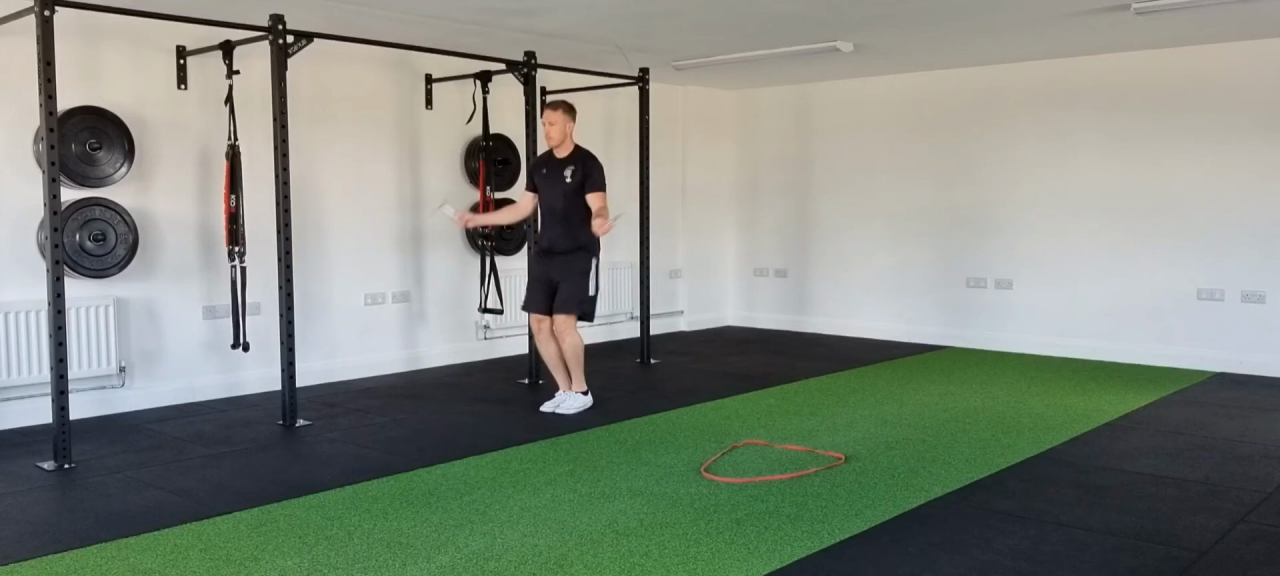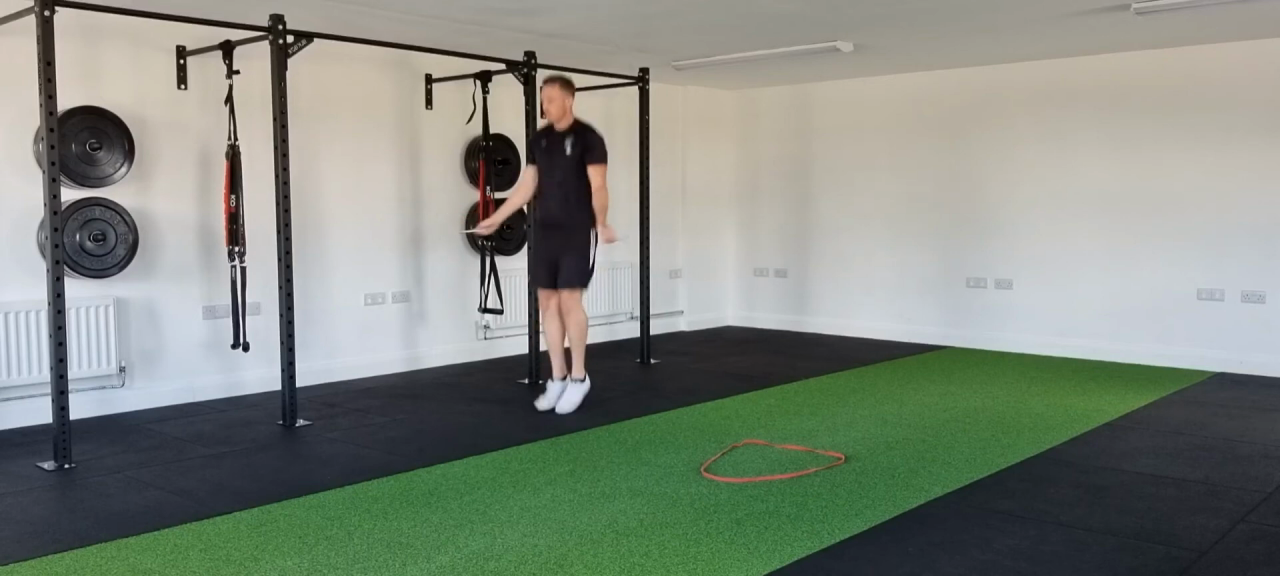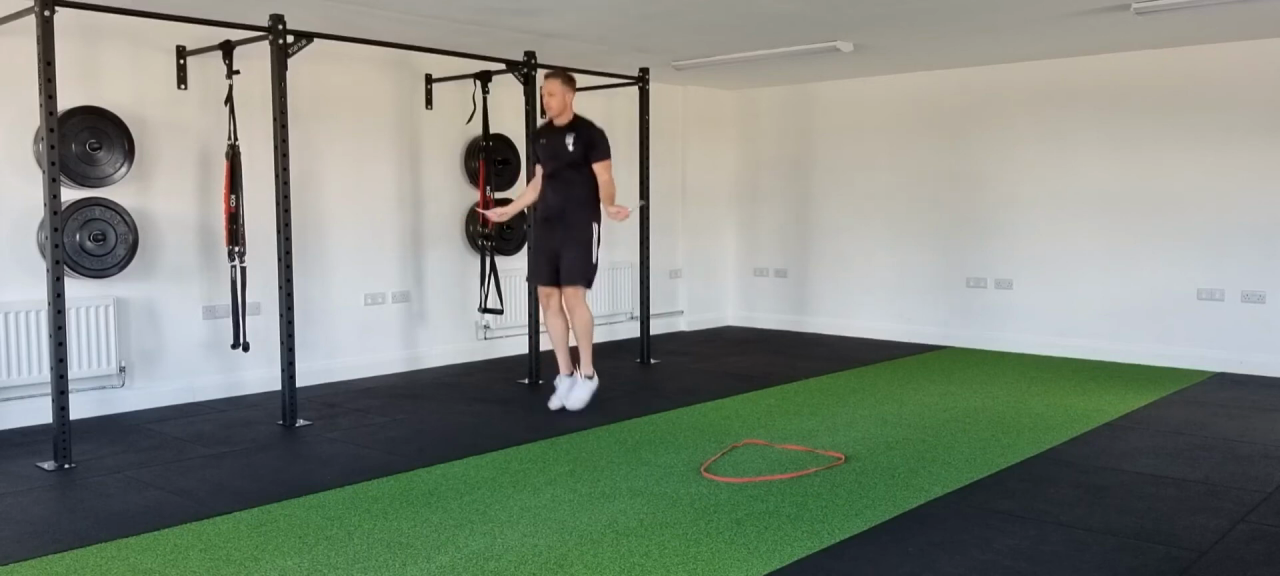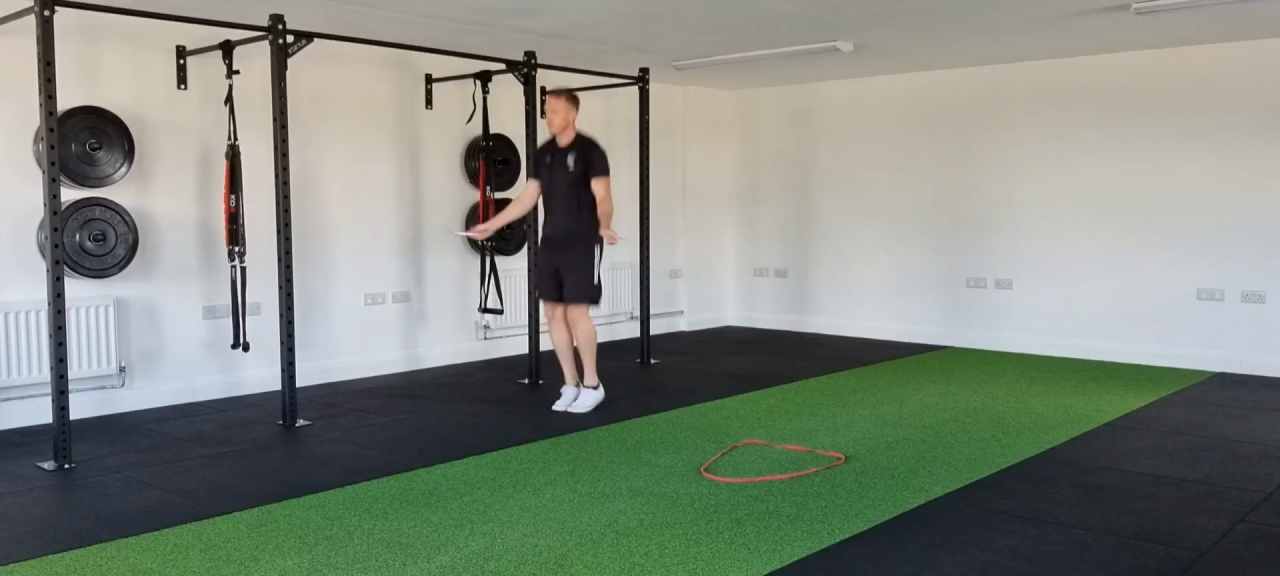
dt=0.2s
person 1, frame 1
left shoulder: (588, 164)
right shoulder: (540, 164)
left elbow: (599, 208)
right elbow: (524, 208)
left wrist: (600, 222)
right wrist: (479, 219)
left hip: (578, 257)
right hip: (544, 257)
left knee: (564, 324)
right knee: (540, 325)
left ankle: (581, 392)
right ankle: (565, 389)
person 1, frame 2
left shoulder: (587, 138)
right shoulder: (539, 138)
left elbow: (598, 185)
right elbow: (527, 185)
left wrist: (601, 223)
right wrist: (495, 219)
left hip: (576, 231)
right hip: (545, 231)
left knee: (569, 300)
right knee: (547, 302)
left ankle: (578, 377)
right ankle: (559, 377)
person 1, frame 3
left shoulder: (590, 133)
right shoulder: (543, 135)
left elbow: (605, 179)
left wrist: (612, 207)
right wrist: (509, 210)
left hip: (580, 227)
right hip: (547, 228)
left knee: (574, 298)
right knee: (548, 299)
left ankle: (585, 375)
right ankle: (565, 377)
person 1, frame 4
left shoulder: (590, 152)
right shoulder: (543, 153)
left elbow: (602, 196)
right elbow: (527, 198)
left wrist: (605, 228)
right wrist: (490, 225)
left hip: (582, 244)
right hip: (550, 244)
left knee: (577, 312)
right knee: (554, 314)
left ankle: (592, 385)
right ankle: (572, 385)
